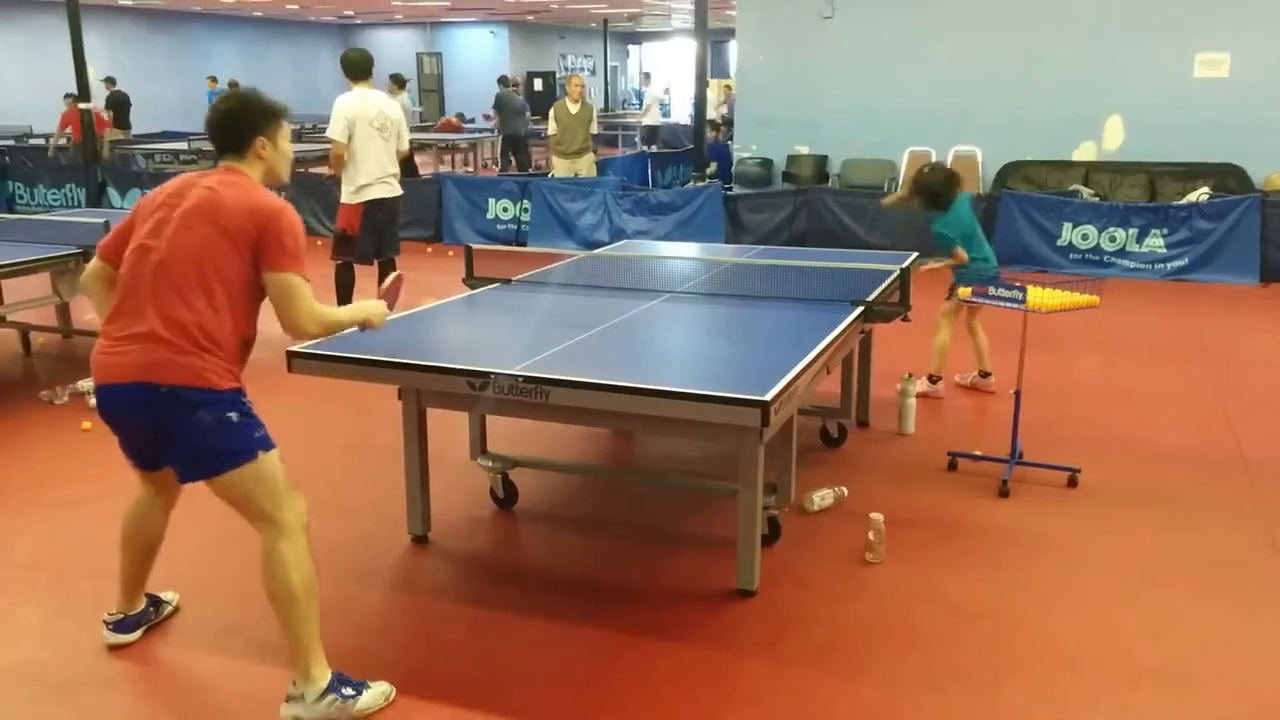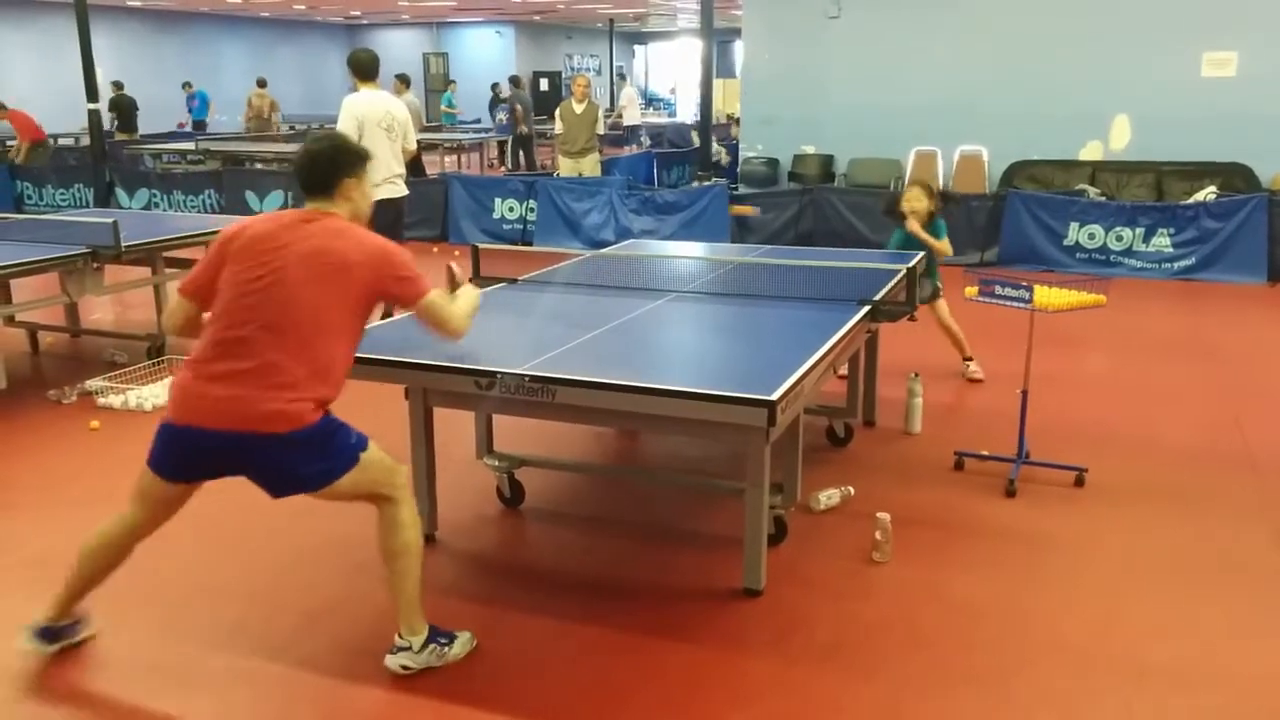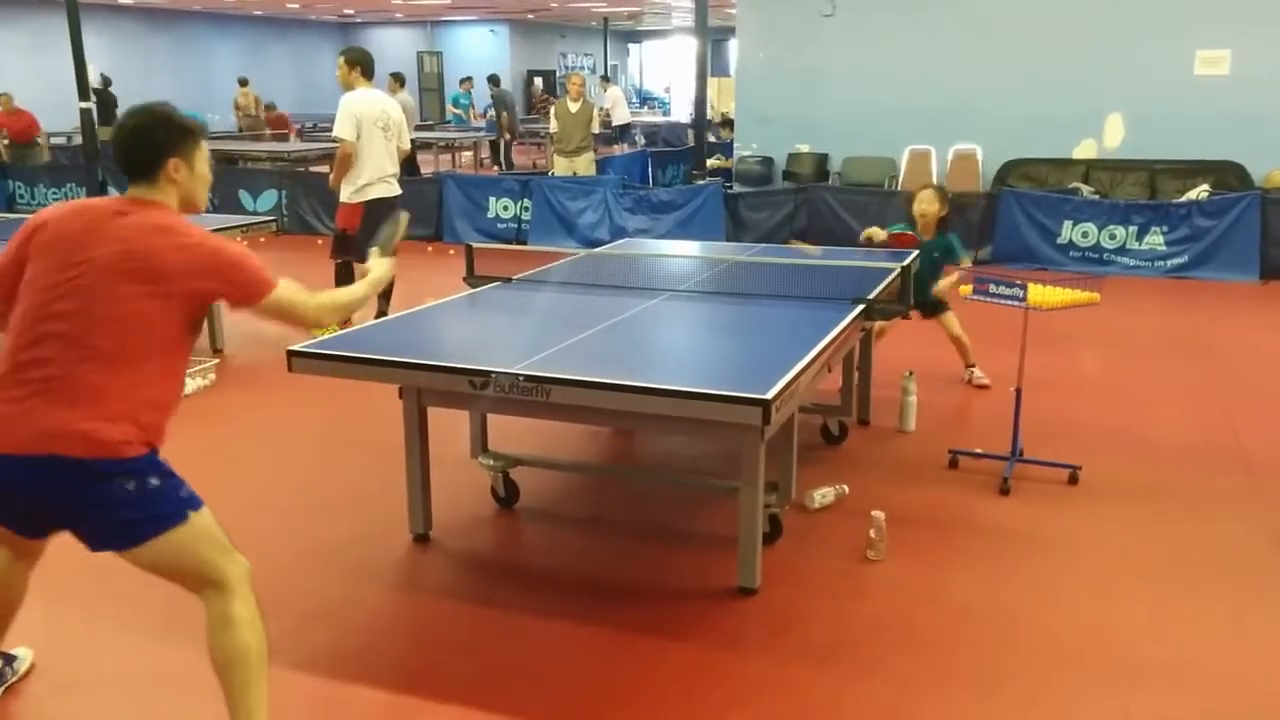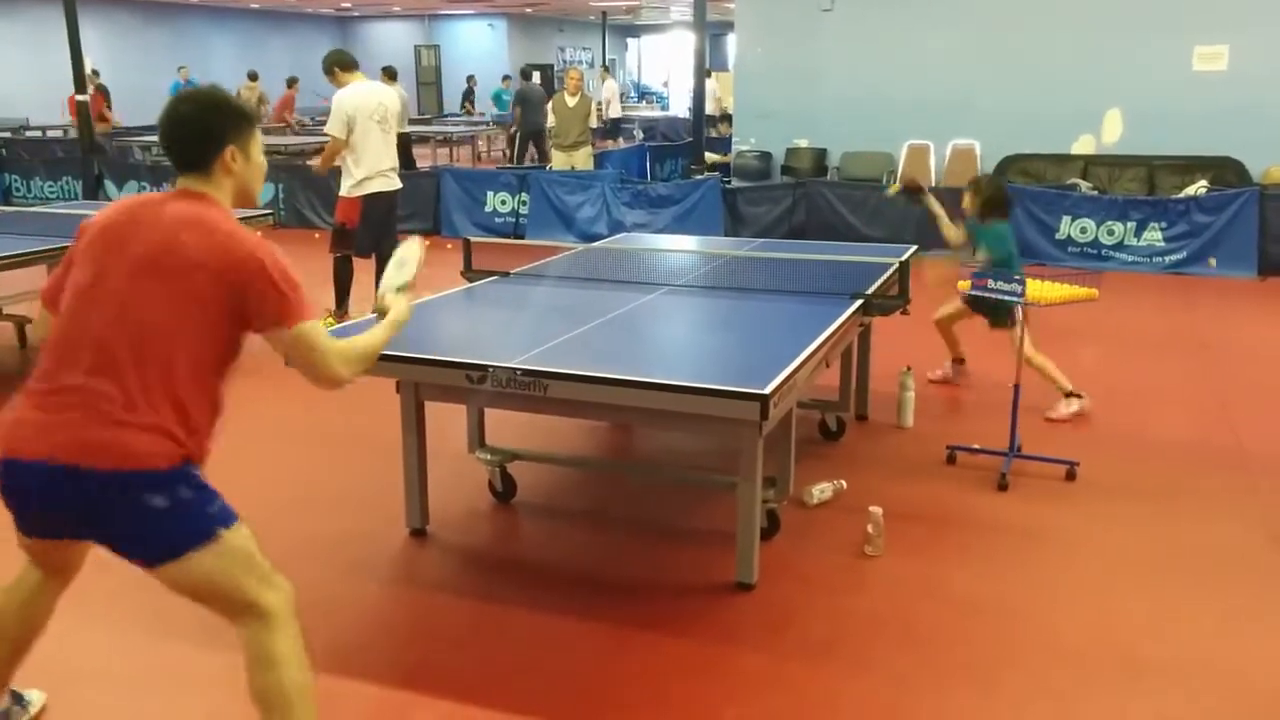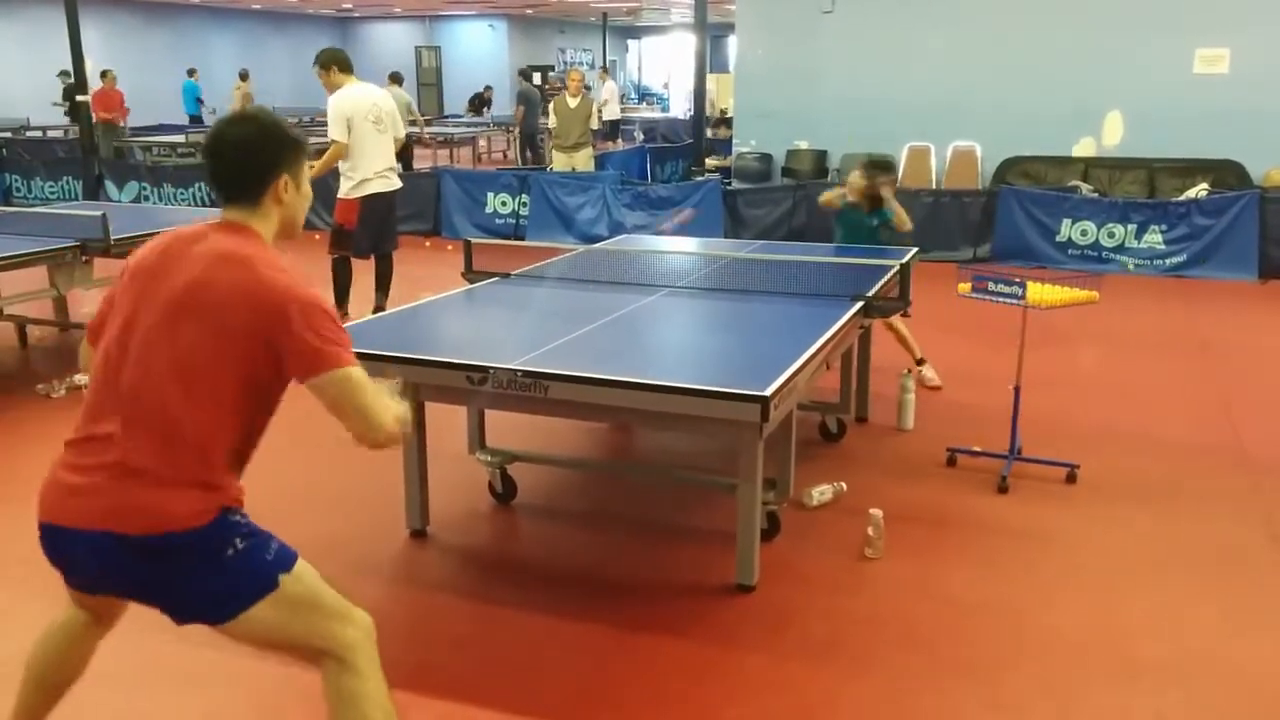
dt=1s
person 1, frame 1
left shoulder: (165, 194)
right shoulder: (269, 212)
left elbow: (95, 279)
right elbow: (301, 323)
right wrist: (361, 312)
left hip: (113, 377)
right hip: (190, 386)
left knee: (159, 487)
right knee: (284, 520)
left ankle: (128, 611)
person 1, frame 2
left shoulder: (240, 235)
right shoulder: (374, 252)
left elbow: (177, 322)
right elbow: (453, 325)
right wrist: (469, 293)
left hip: (194, 413)
right hip: (282, 424)
left knee: (138, 516)
right knee: (394, 490)
left ankle: (59, 621)
right ankle: (411, 640)
person 1, frame 3
left shoulder: (51, 223)
right shoulder: (201, 253)
right elbow: (310, 312)
right wrist: (373, 279)
right hip: (100, 457)
right knee: (228, 581)
person 1, frame 4
left shoulder: (106, 222)
right shoulder: (243, 252)
right elbow: (331, 370)
right wrist: (392, 321)
right hip: (132, 468)
right knee: (267, 607)
person 1, frame 5
left shoulder: (151, 255)
right shoulder: (286, 294)
right elbow: (376, 429)
right wrist: (394, 408)
left hip: (66, 512)
right hip: (171, 528)
left knee: (91, 610)
right knee: (347, 640)
person 2, frame 1
left shoulder: (345, 103)
right shoulder: (391, 104)
left elbow: (338, 152)
right elbow: (403, 151)
left wrist: (336, 171)
left hip: (359, 194)
right hip: (390, 191)
left knee: (344, 258)
right knee: (386, 256)
person 2, frame 2
left shoulder: (353, 101)
right shoulder: (397, 104)
right elbow: (410, 148)
left hip: (368, 193)
right hip: (396, 190)
right ankle: (389, 312)
person 2, frame 3
left shoulder: (351, 101)
right shoulder: (390, 103)
left elbow: (347, 150)
right elbow: (404, 149)
left wrist: (336, 178)
left hip: (359, 194)
right hip: (389, 190)
left knee: (343, 258)
left ankle: (343, 321)
right ankle: (382, 315)
person 2, frame 4
left shoulder: (344, 96)
right shoulder: (389, 94)
left elbow: (337, 145)
left wrist: (322, 164)
left hip: (358, 187)
right hip: (389, 184)
left knee: (342, 252)
right knee: (384, 251)
left ankle: (340, 314)
person 2, frame 5
left shoulder: (339, 99)
right shoulder: (382, 94)
left elbow: (339, 149)
right elbow: (399, 139)
left wrist: (310, 175)
left hip: (357, 189)
right hip: (387, 185)
left knee: (340, 253)
right knee: (383, 251)
left ankle: (340, 314)
right ankle: (380, 309)
person 3, frame 1
left shoulder: (941, 227)
right shoulder: (960, 199)
left elbow: (962, 258)
left wrist: (938, 265)
left hip: (971, 273)
right hip: (987, 269)
left knee: (944, 323)
right knee: (972, 322)
left ankle: (934, 381)
right ankle: (984, 376)
person 3, frame 2
left shoulder: (937, 224)
right shoulder: (901, 236)
left elbow: (947, 252)
left wrist: (920, 234)
left hip: (928, 279)
left knee: (947, 322)
left ankle: (969, 361)
person 3, frame 3
left shoulder: (946, 240)
right shoulder: (904, 232)
left elbow: (965, 266)
right elbow: (874, 235)
left wrist: (948, 281)
right wrist: (874, 233)
left hip: (933, 293)
left knee: (956, 333)
right knee: (880, 326)
left ankle: (971, 368)
person 3, frame 4
left shoulder: (995, 229)
right shoulder: (980, 224)
left elbow: (979, 265)
right elbow: (957, 239)
right wrist: (935, 208)
left hip: (1006, 298)
left knee: (1024, 354)
right knee: (941, 319)
left ankle: (1073, 396)
right ankle: (958, 367)
person 3, frame 5
left shoulder: (880, 211)
right shoulder: (844, 207)
left elbow: (906, 227)
right elbow: (823, 202)
left wrist: (890, 198)
right wrist: (845, 191)
left knee: (890, 320)
left ankle: (922, 365)
